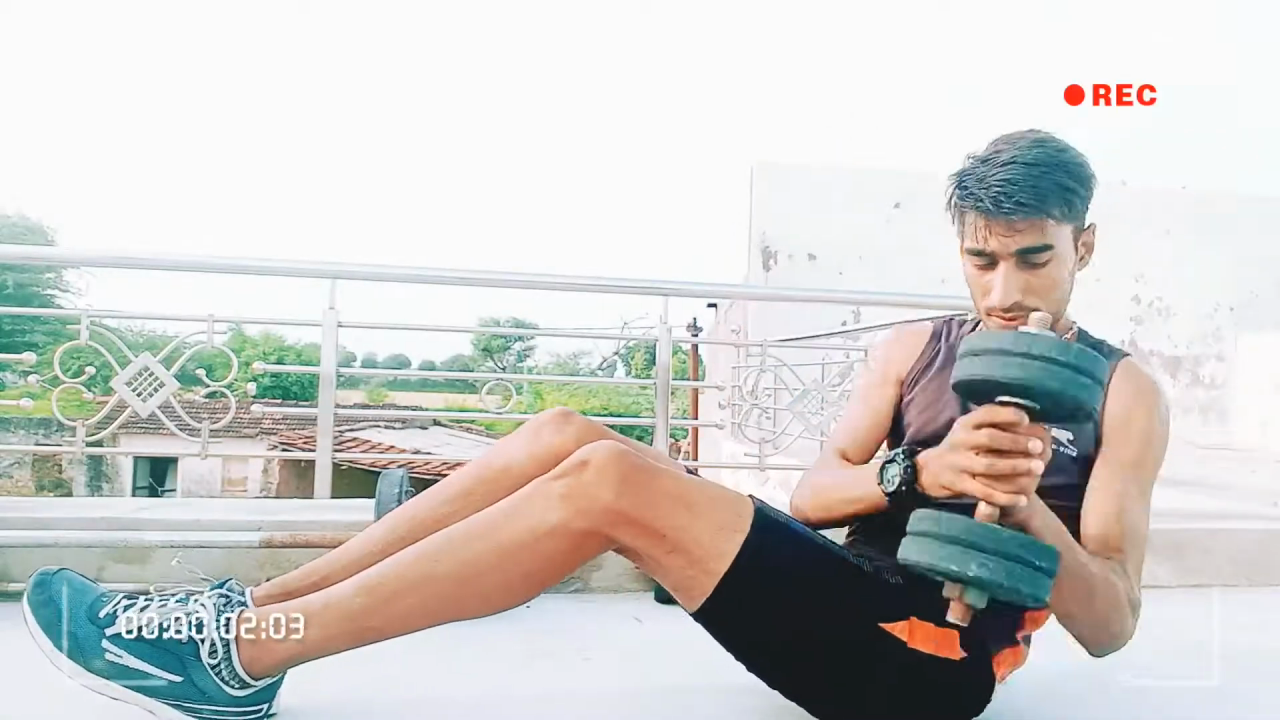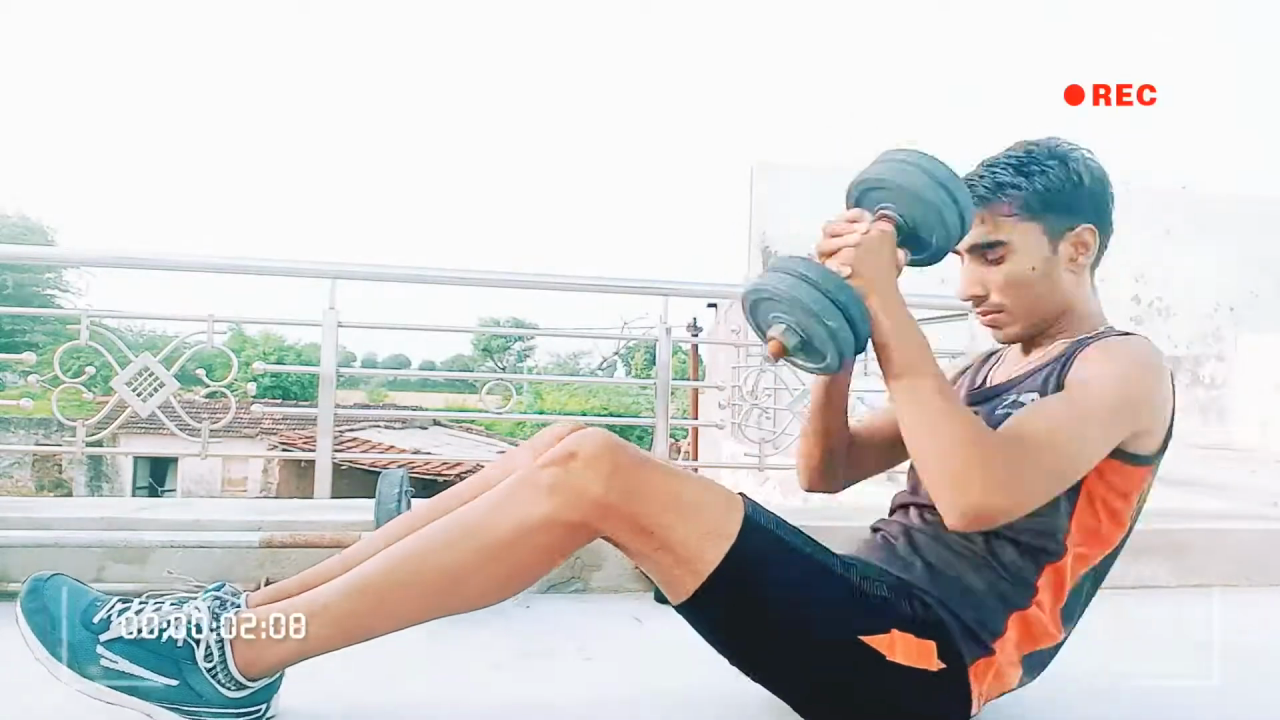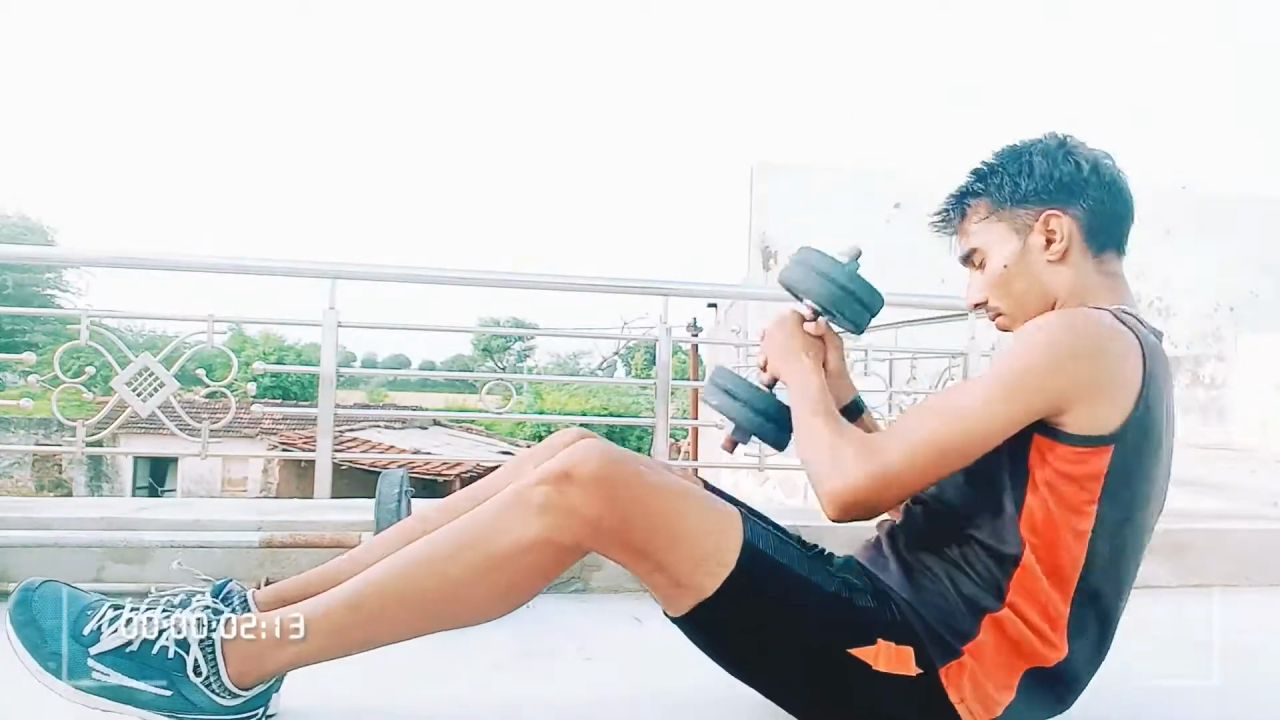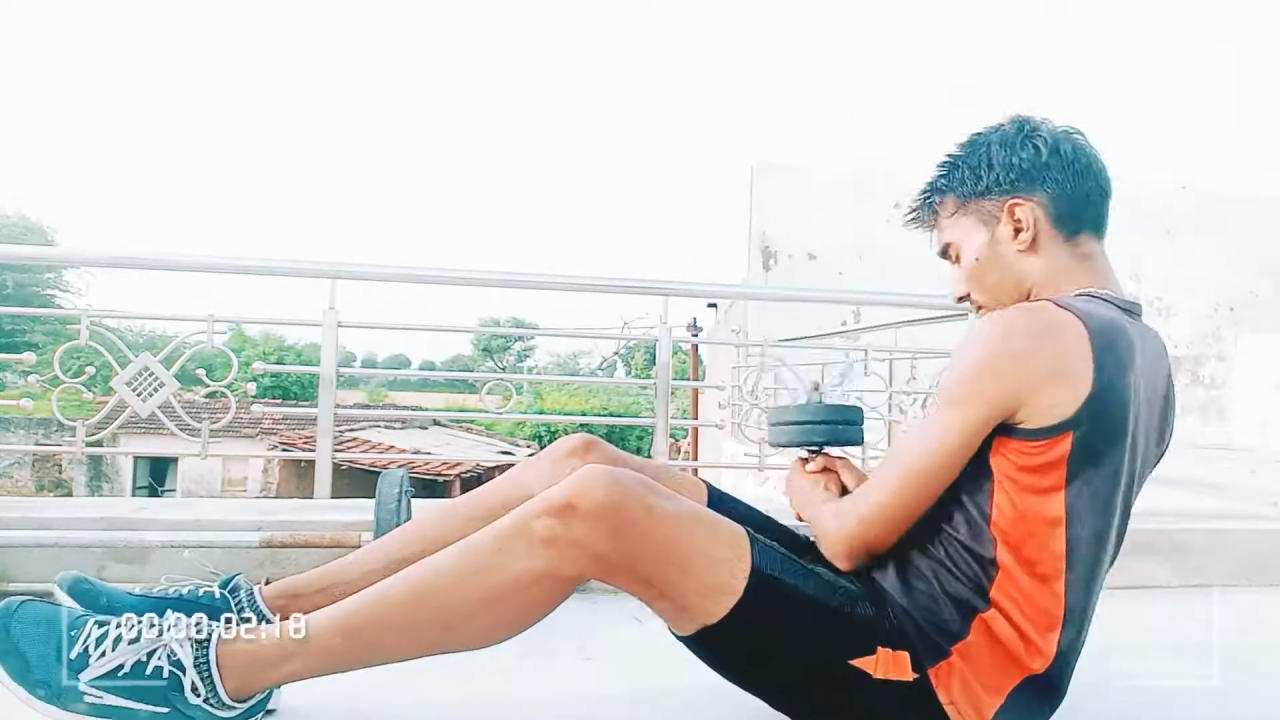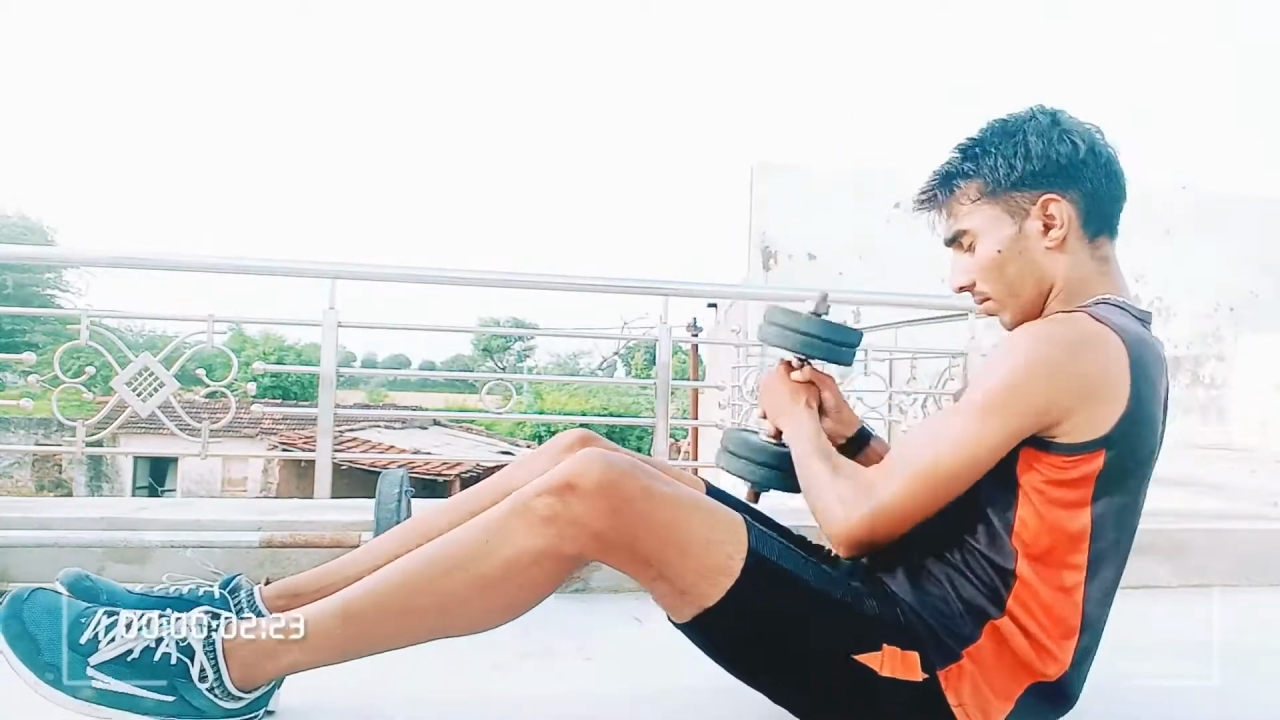
dt=0.2s
person 1, frame 1
left shoulder: (1120, 391)
right shoulder: (922, 341)
left elbow: (1111, 618)
right elbow: (821, 496)
left wrist: (1026, 514)
right wrist: (924, 474)
right hip: (858, 607)
left knee: (608, 479)
right knee: (561, 433)
right ankle: (248, 606)
person 1, frame 2
left shoulder: (1121, 369)
right shoulder: (999, 368)
left elbow: (977, 499)
right elbow: (821, 468)
left wrist: (887, 307)
right wrist: (842, 355)
right hip: (879, 612)
left knee: (589, 468)
right knee: (567, 449)
right ankle: (251, 608)
person 1, frame 3
left shoulder: (1069, 342)
right shoulder: (1123, 361)
left elbow: (861, 483)
left wrist: (808, 387)
right wrist: (845, 409)
left knee: (587, 487)
right knee: (579, 453)
right ankle: (253, 609)
person 1, frame 4
left shoulder: (1027, 339)
right shoulder: (1130, 350)
left elbow: (852, 538)
left wrist: (812, 489)
right wrist: (864, 484)
left knee: (588, 515)
right knee: (581, 462)
right ankle: (253, 611)
person 1, frame 5
left shoulder: (1072, 348)
right shoulder: (1110, 352)
left elbow: (858, 523)
left wrist: (797, 421)
right wrist: (843, 427)
left knee: (591, 490)
right knee: (579, 471)
right ankle: (254, 610)
